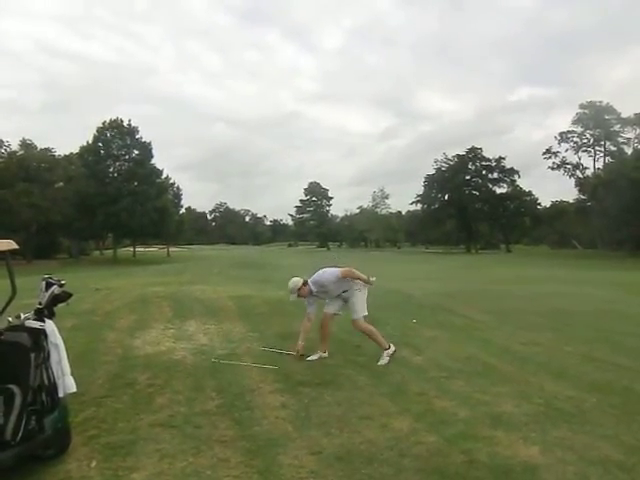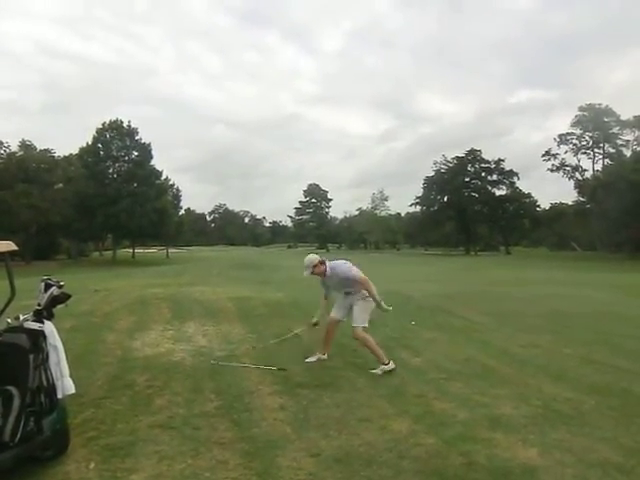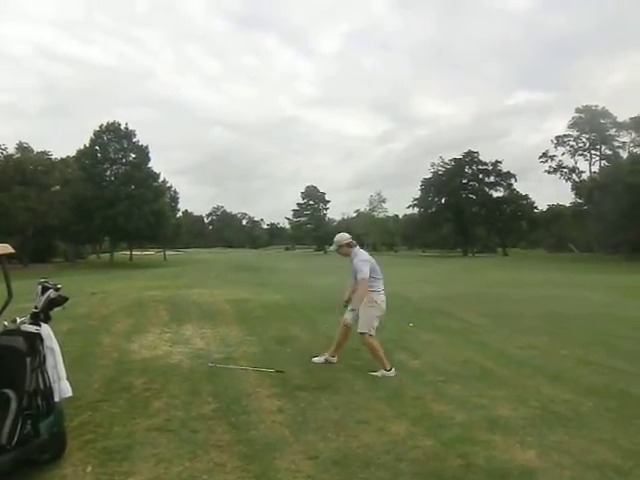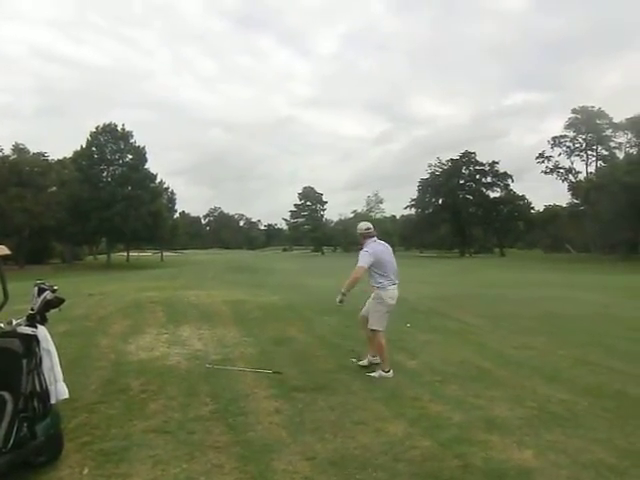
dt=0.2s
person 1, frame 1
left shoulder: (323, 278)
right shoulder: (311, 294)
left elbow: (349, 271)
right elbow: (308, 320)
left wrist: (367, 280)
right wrist: (300, 342)
left hip: (355, 288)
left knee: (358, 323)
right knee: (325, 318)
left ankle: (387, 348)
right ankle: (323, 351)
person 1, frame 2
left shoulder: (342, 268)
right shoulder: (324, 277)
left elbow: (365, 281)
right elbow: (326, 297)
left wrist: (379, 302)
right wrist: (317, 317)
left hip: (363, 296)
left knee: (358, 332)
right knee: (331, 322)
left ankle: (386, 363)
right ankle: (322, 353)
person 1, frame 3
left shoulder: (361, 259)
right shoulder: (357, 256)
left elbow: (363, 285)
left wrist: (354, 308)
right wrist: (348, 295)
left hip: (373, 298)
right hip: (365, 297)
left knee: (365, 335)
right knee: (345, 324)
left ankle: (387, 368)
right ankle: (330, 355)
person 1, frame 4
left shoulder: (367, 251)
right shoulder: (385, 246)
left elbow: (356, 275)
left wrist: (342, 293)
left hip: (383, 294)
right hip: (390, 290)
left knee: (376, 330)
right knee: (364, 318)
left ankle: (385, 369)
right ankle: (373, 356)
